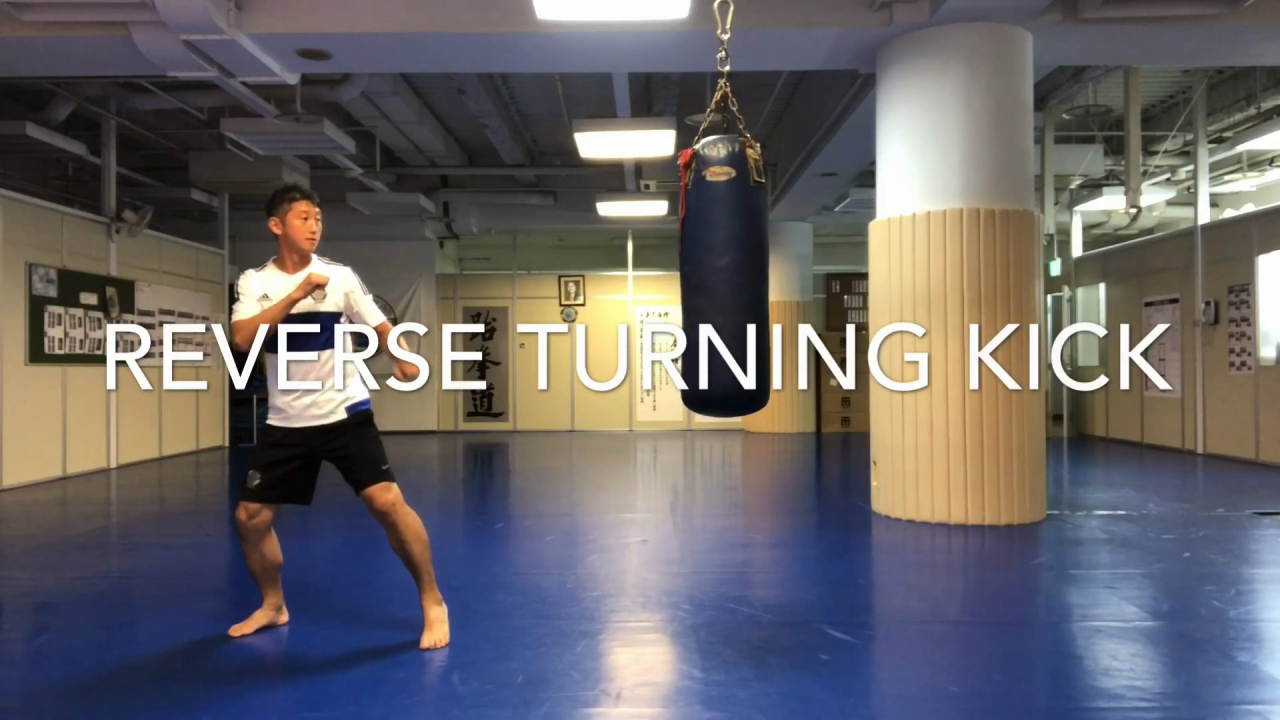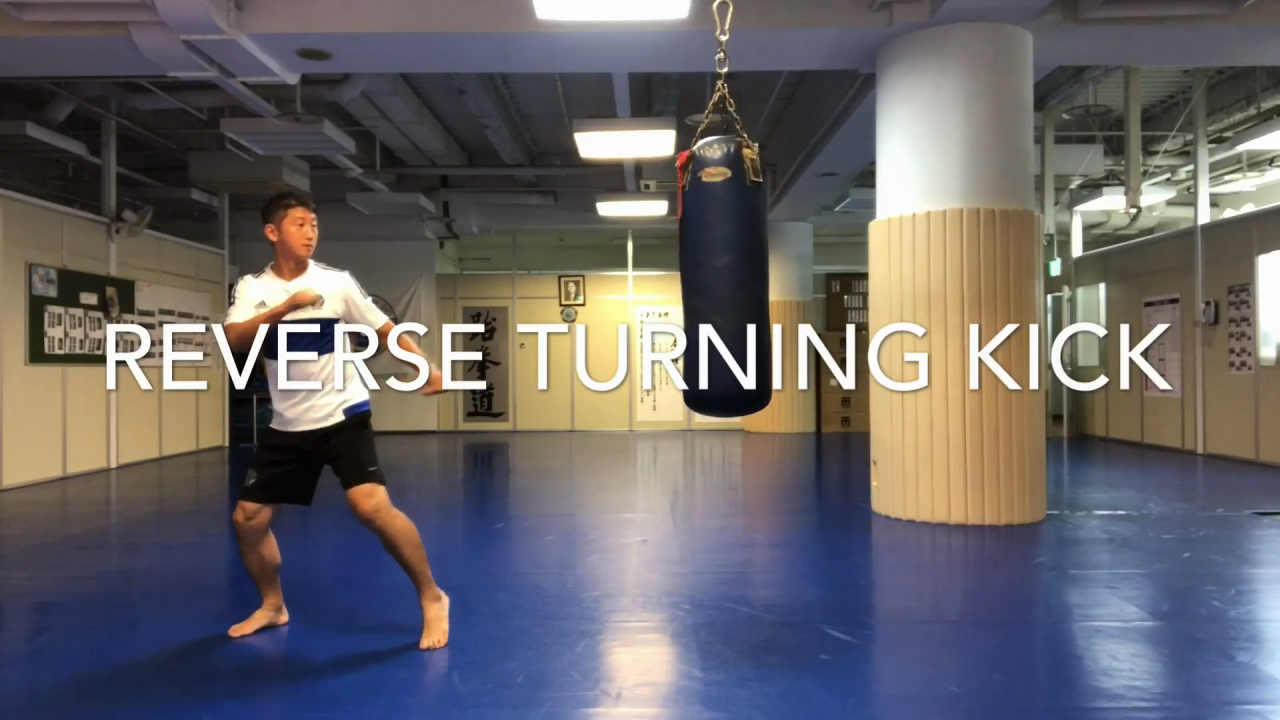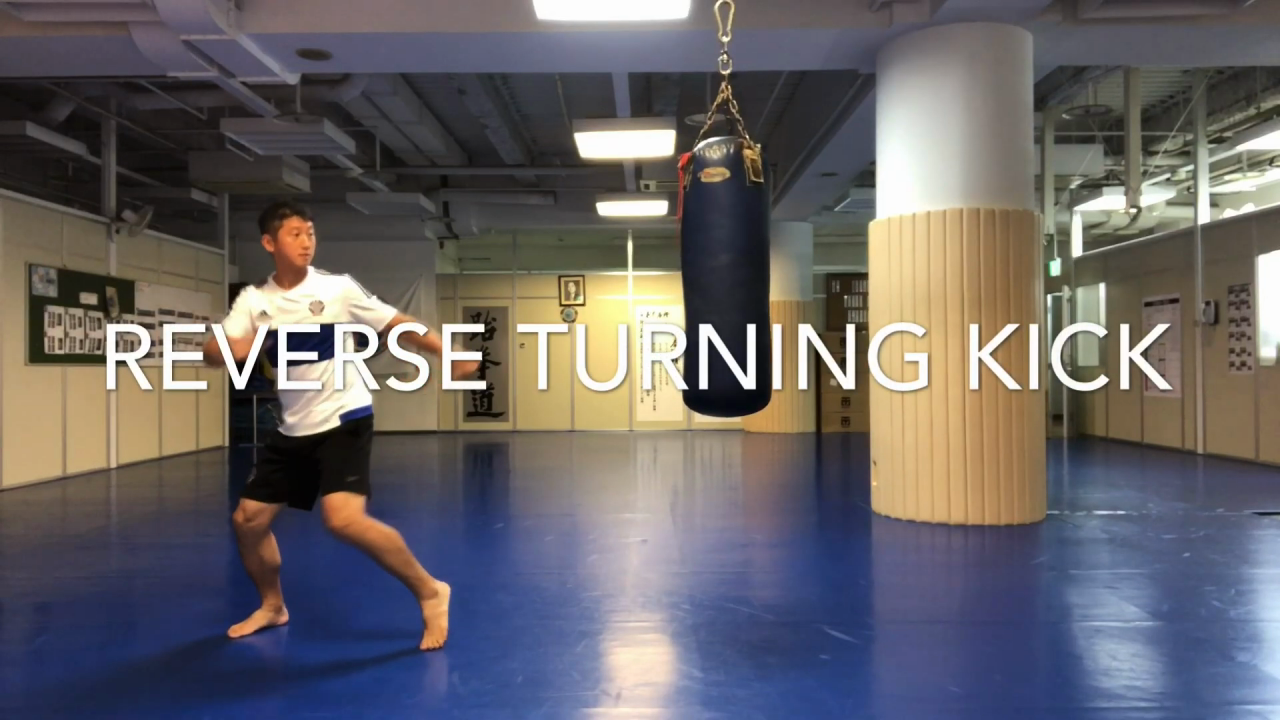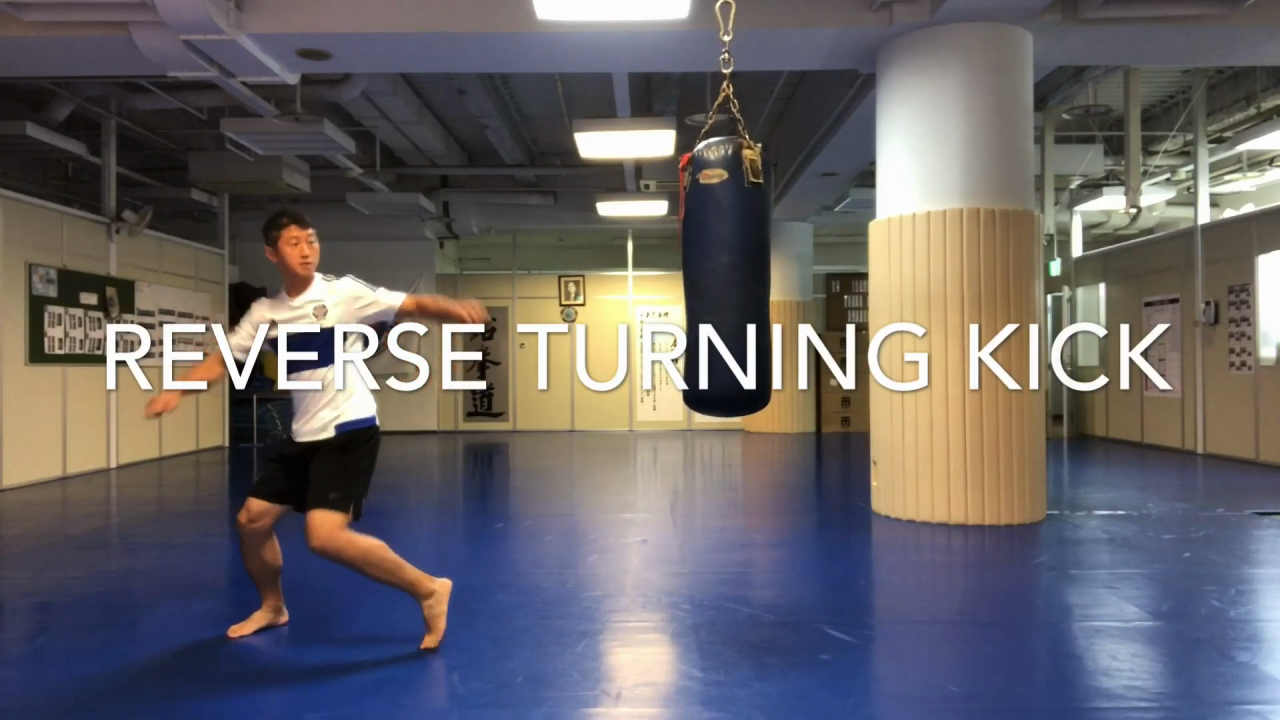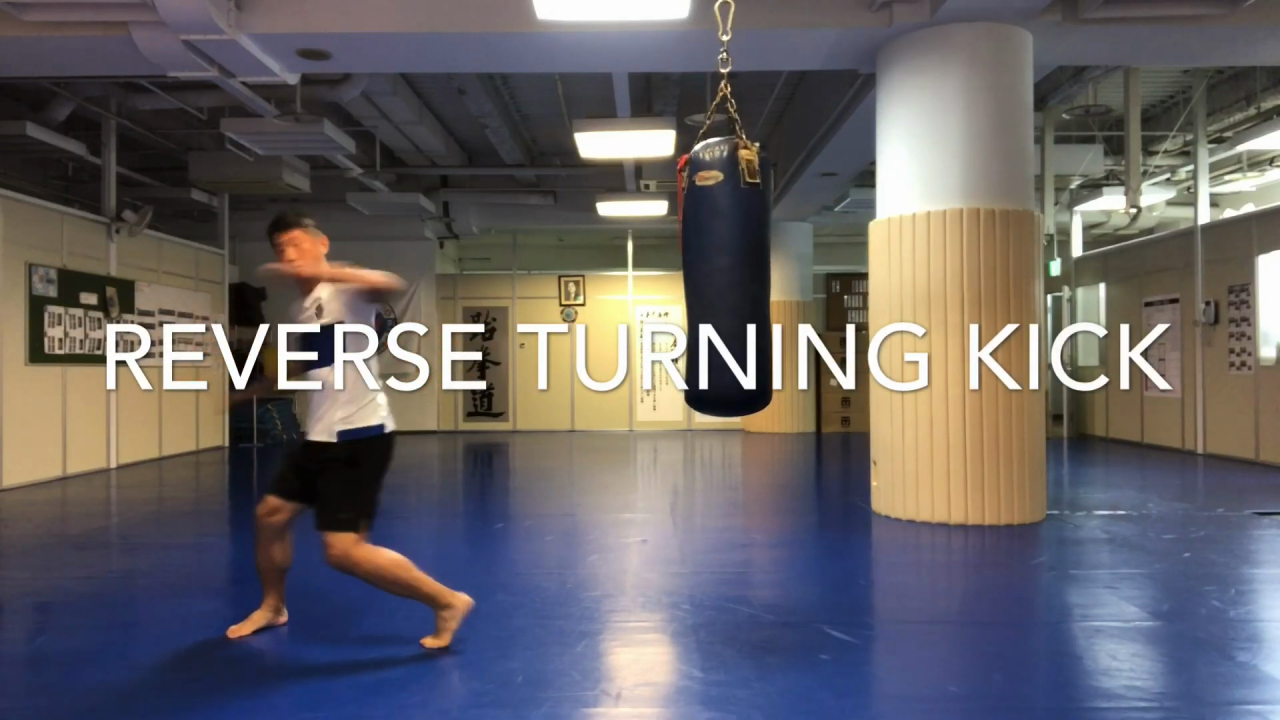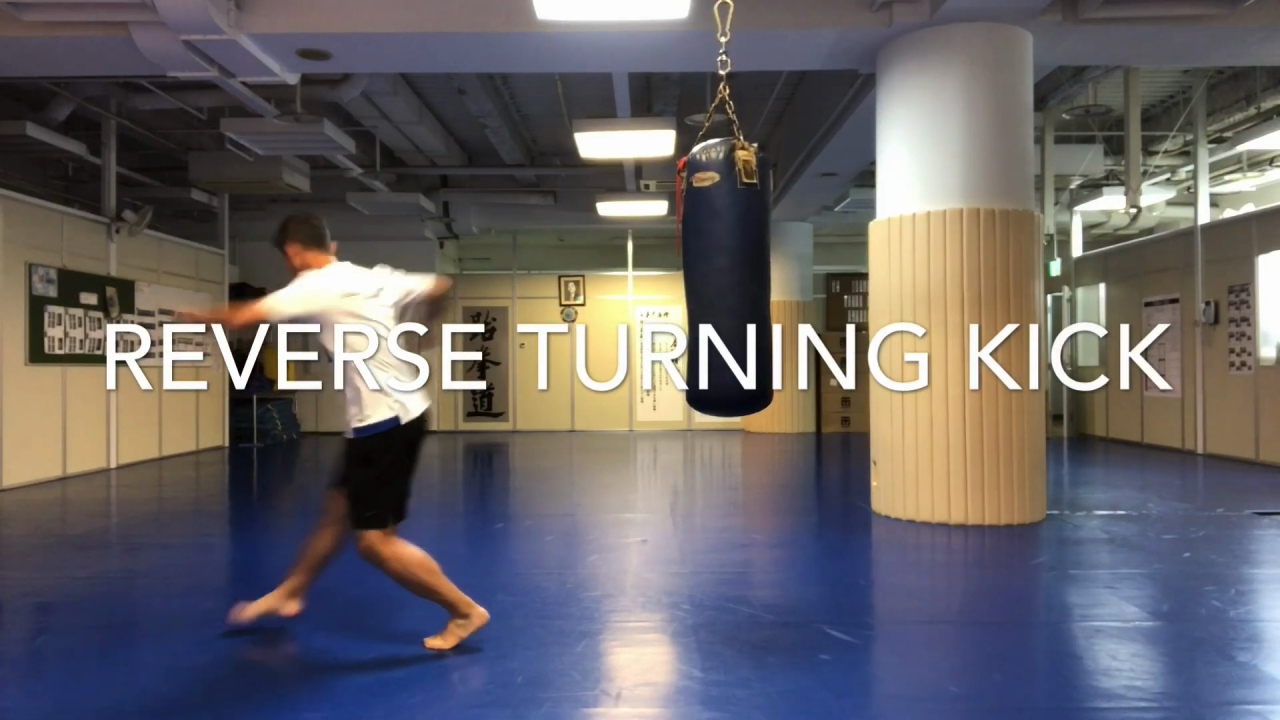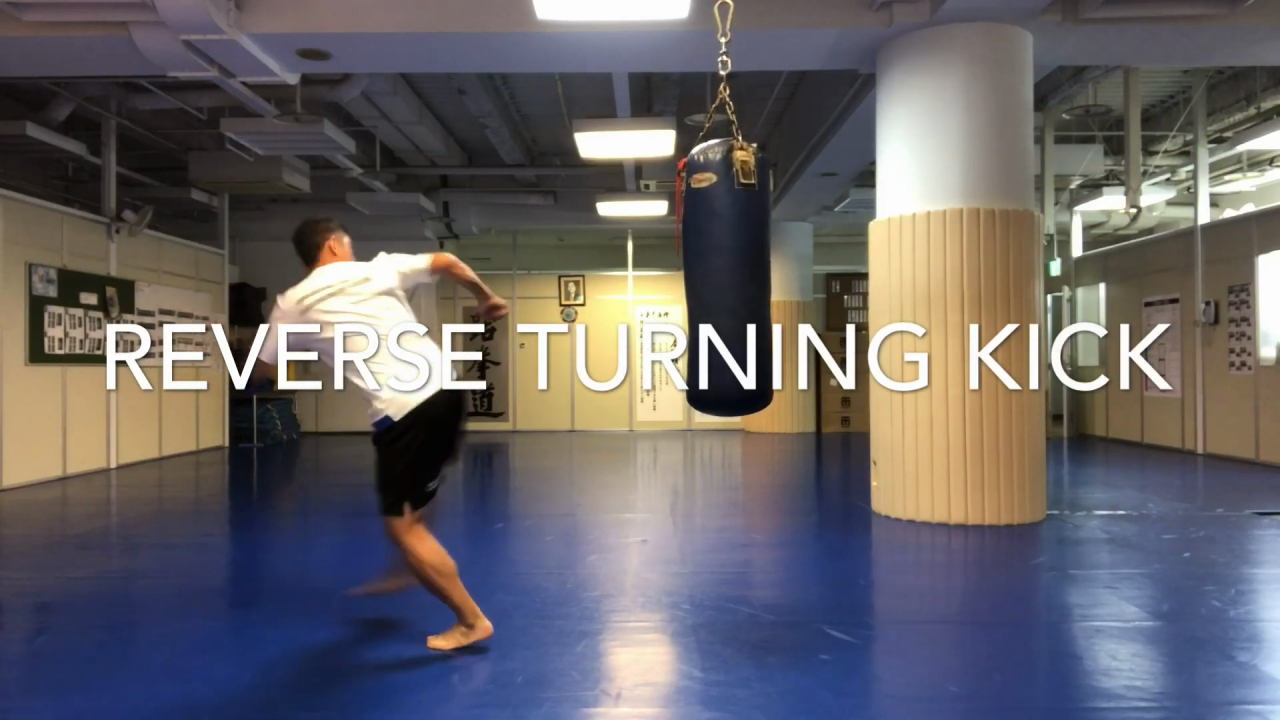
dt=0.4s
person 1, frame 1
left shoulder: (340, 276)
right shoulder: (254, 282)
left elbow: (380, 326)
right elbow: (243, 339)
left wrist: (405, 359)
right wrist: (298, 293)
left hip: (345, 412)
right hip: (285, 422)
left knee: (386, 501)
right knee: (250, 517)
left ankle: (432, 602)
right ankle: (273, 605)
person 1, frame 2
left shoulder: (337, 282)
right shoulder: (251, 288)
left elbow: (385, 329)
right elbow: (232, 341)
left wrist: (427, 367)
right wrist: (281, 310)
left hip: (343, 415)
right hip: (287, 426)
left knee: (371, 506)
right knee: (247, 518)
left ankle: (432, 598)
right ankle: (273, 606)
person 1, frame 3
left shoulder: (338, 288)
right shoulder: (253, 300)
left elbow: (398, 323)
right elbow: (215, 347)
left wrist: (449, 354)
right wrist: (228, 351)
left hip: (345, 422)
right hip: (292, 431)
left knee: (343, 518)
right knee: (248, 519)
left ankle: (429, 592)
right ankle: (272, 606)
person 1, frame 4
left shoulder: (344, 292)
right shoulder: (264, 312)
left elbow: (413, 304)
right elbow: (225, 360)
left wrist: (455, 310)
right wrist: (176, 392)
left hip: (350, 431)
right hip: (303, 437)
left knee: (326, 536)
right knee: (252, 520)
left ankle: (428, 590)
right ankle: (272, 606)
person 1, frame 5
left shoulder: (349, 293)
right shoulder: (302, 309)
left elbow: (388, 285)
left wrist: (314, 269)
right wrist: (255, 383)
left hip: (360, 436)
right hip: (319, 438)
left knee: (344, 550)
right knee: (270, 516)
left ankle: (448, 602)
right ankle: (273, 607)
person 1, frame 6
left shoulder: (313, 288)
right shoulder: (376, 278)
left elbow: (245, 318)
right elbow: (438, 287)
left wrist: (199, 317)
right wrist: (425, 318)
left hip: (385, 424)
right hip: (401, 413)
left knee: (376, 538)
right knee: (341, 508)
left ankle: (464, 612)
right ankle: (290, 591)
person 1, frame 7
left shoulder: (290, 304)
right shoulder: (376, 269)
left elbow: (264, 369)
right elbow: (444, 261)
right wrist: (486, 297)
left hip: (402, 412)
right hip: (443, 386)
left knee: (404, 525)
left ankle: (471, 622)
right ankle: (402, 571)
